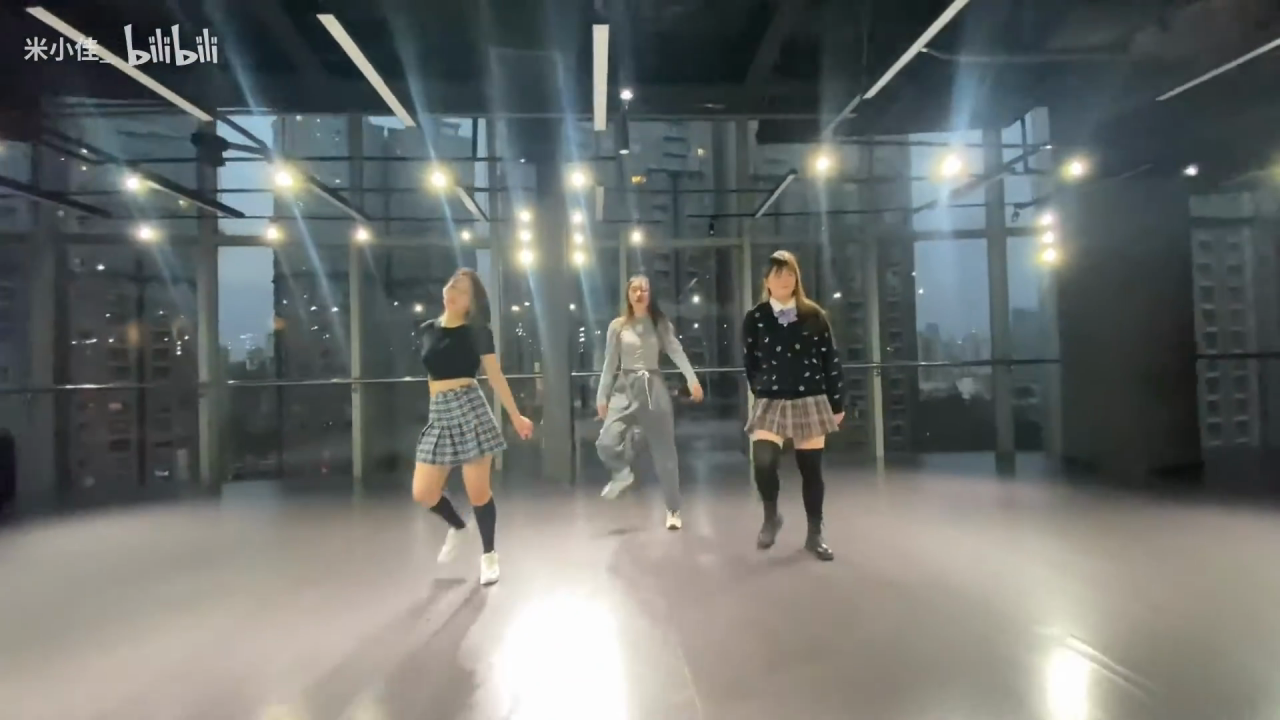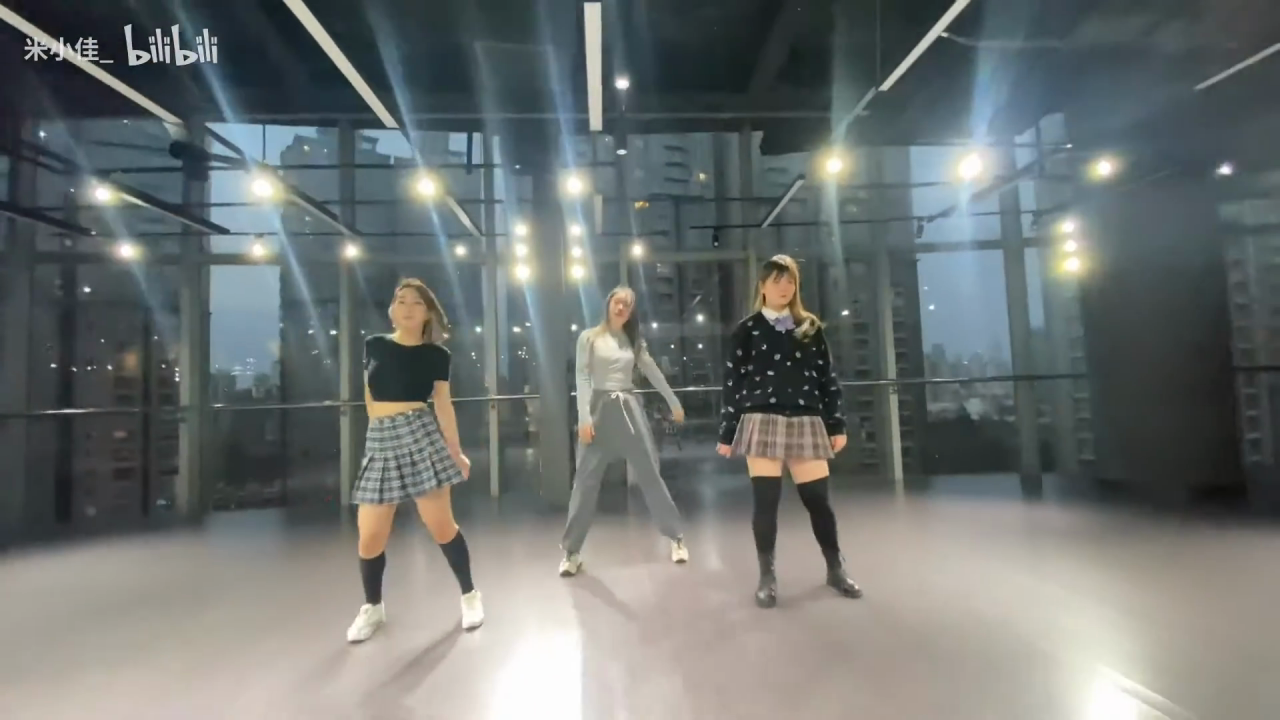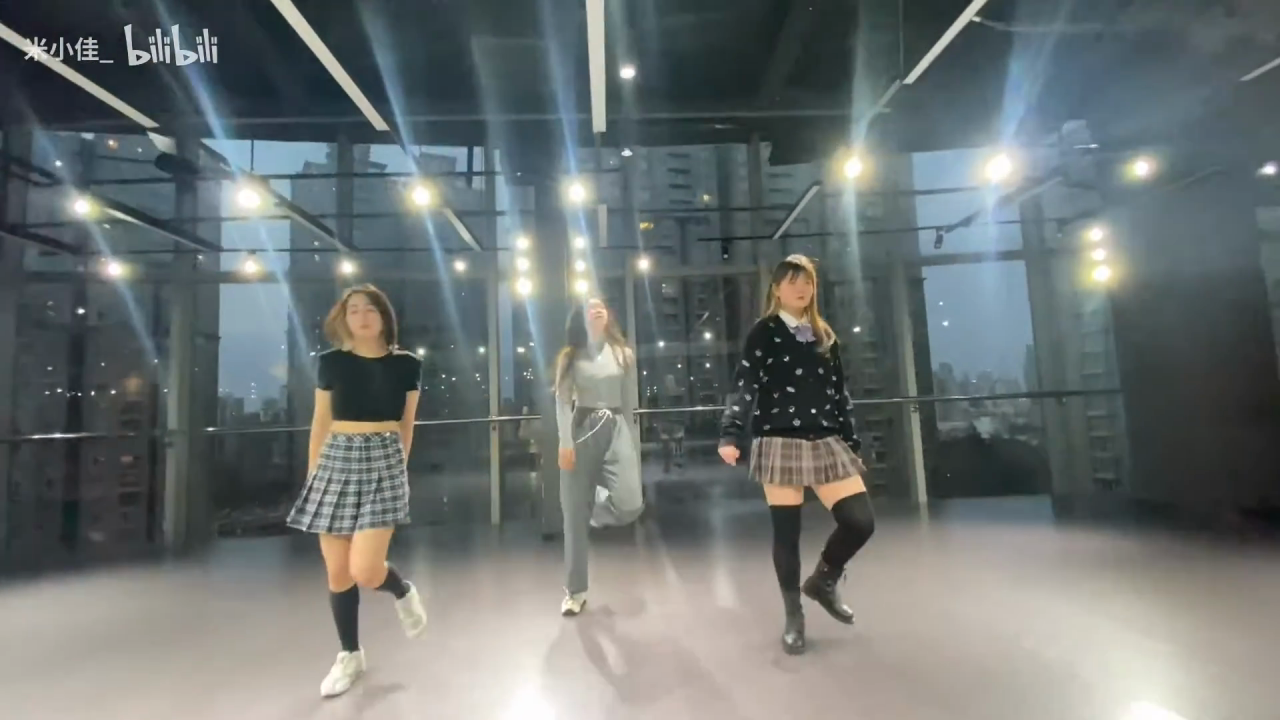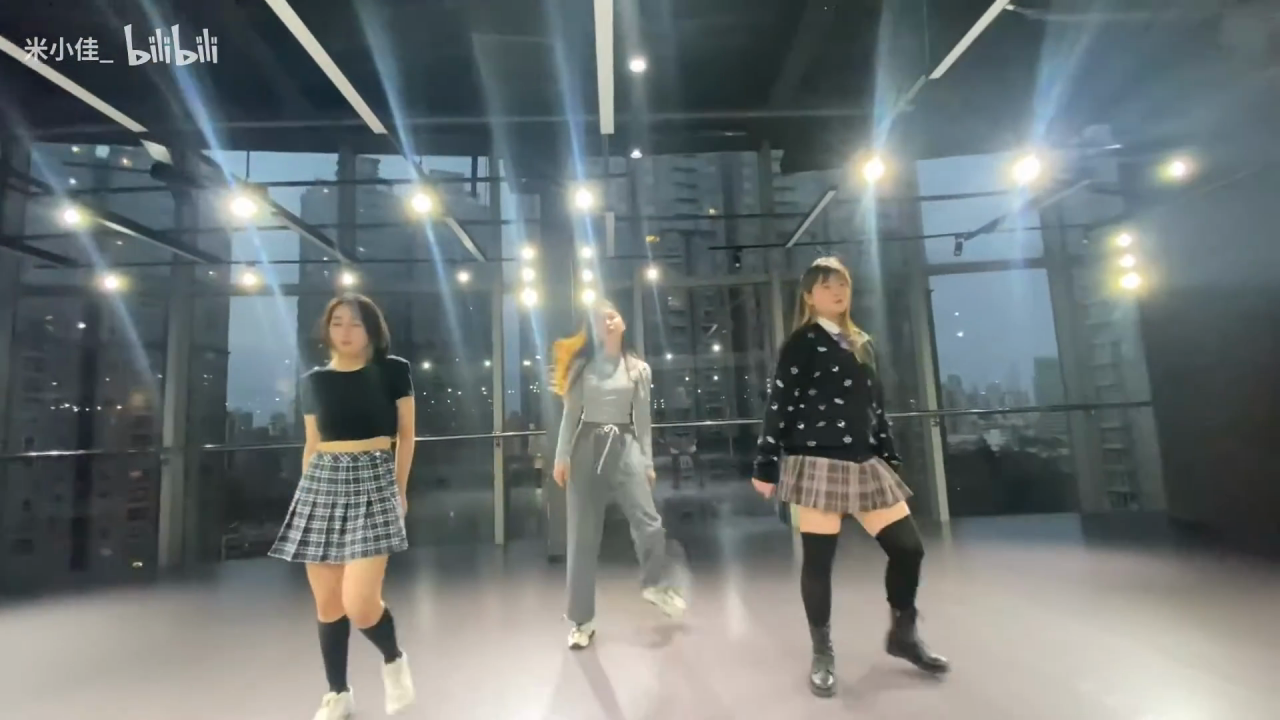
dt=0.3s
person 1, frame 1
left shoulder: (478, 332)
right shoulder: (428, 330)
left elbow: (495, 376)
left wrist: (515, 416)
left hip: (469, 408)
right hip: (438, 414)
left knee: (478, 491)
right knee: (422, 492)
left ankle: (489, 556)
right ankle: (456, 526)
person 1, frame 2
left shoulder: (437, 355)
right shoulder: (375, 346)
left elbow: (443, 406)
right elbow: (371, 399)
left wrist: (456, 451)
left hip: (422, 437)
right hip: (381, 442)
left knee: (441, 526)
right knee: (369, 537)
left ankle: (469, 596)
right ankle: (372, 608)
person 1, frame 3
left shoulder: (406, 364)
right shoulder: (331, 361)
left elbow: (406, 422)
right elbow: (321, 421)
left wrist: (400, 468)
right wrist: (314, 471)
left hip: (383, 464)
right hip: (337, 462)
left knee: (365, 570)
right knee: (337, 572)
left ankle: (404, 592)
right ankle: (350, 655)
person 1, frame 4
left shoulder: (392, 371)
right shoulder: (314, 380)
left elbow: (406, 434)
right elbow: (312, 444)
left wrist: (399, 488)
right wrist: (305, 497)
left hip: (373, 482)
right hip: (321, 484)
left knee: (360, 606)
right knee: (328, 605)
person 2, frame 1
left shoulder: (813, 315)
right shoulder: (755, 318)
left elbow: (830, 361)
right elbow: (751, 364)
left wrist: (836, 403)
left hip: (810, 401)
right hip: (771, 403)
left knee: (811, 470)
right knee: (763, 461)
right ankle: (771, 516)
person 2, frame 2
left shoulder: (810, 326)
right shoulder: (747, 330)
left elbow: (827, 377)
right elbow: (733, 384)
left wrist: (836, 424)
right wrist: (727, 433)
left hip: (806, 422)
right hip: (761, 422)
left knee: (817, 499)
right knee: (765, 500)
left ankle: (835, 570)
right ankle: (767, 577)
person 2, frame 3
left shoulder: (825, 336)
right shoulder: (764, 333)
left elbow: (839, 393)
right elbow: (745, 386)
left wrist: (851, 443)
right wrist: (731, 435)
left hip: (826, 442)
right hip: (778, 443)
left knee: (860, 521)
right knee: (787, 532)
left ankle: (823, 581)
right ankle: (794, 617)
person 2, frame 4
left shoulder: (862, 344)
right shoulder: (802, 343)
right elbow: (780, 405)
left wrist: (889, 458)
right wrist: (766, 465)
left hip: (866, 463)
right hip: (817, 463)
left knee: (908, 547)
right knee: (818, 560)
left ankle: (903, 632)
right ankle: (822, 655)
person 3, frame 1
left shoulder: (661, 325)
right shoulder: (618, 326)
left elbow: (677, 353)
right elbow: (610, 363)
left wrist: (692, 378)
right wrist: (602, 396)
left hip: (654, 387)
right hip: (625, 387)
left knee: (665, 452)
right knee: (607, 444)
left ankle: (673, 509)
right ankle: (622, 473)
person 3, frame 2
left shoulder: (635, 341)
right shoulder: (589, 338)
left elbow: (653, 372)
right elbow: (582, 378)
left wrist: (674, 402)
right wrist: (584, 416)
left hip: (630, 408)
right hip: (599, 409)
left knee: (650, 476)
right knee: (587, 482)
left ankle: (675, 538)
right ankle: (571, 551)
person 3, frame 3
left shoulder: (624, 355)
right shoulder: (571, 355)
left elbow: (628, 400)
right elbow: (563, 400)
left wrist: (630, 436)
right wrist: (565, 441)
left hip: (616, 429)
right hip: (582, 431)
left knee: (628, 505)
right knee: (575, 514)
left ankle: (599, 510)
right ankle: (575, 590)
person 3, frame 4
left shoulder: (639, 369)
right shoulder: (582, 365)
left elbow: (642, 418)
right elbow: (571, 412)
left wrist: (647, 461)
right wrist: (561, 456)
left hip: (624, 447)
right hip: (588, 447)
left knee: (648, 524)
right knee: (583, 536)
